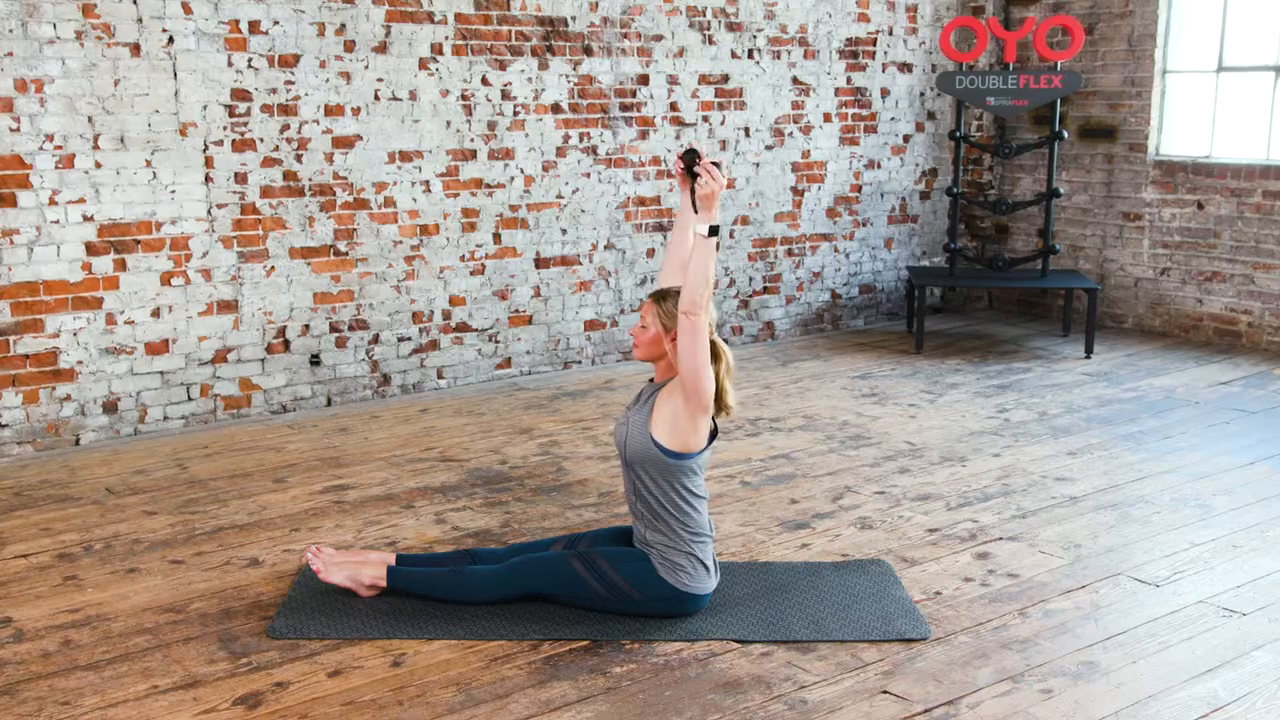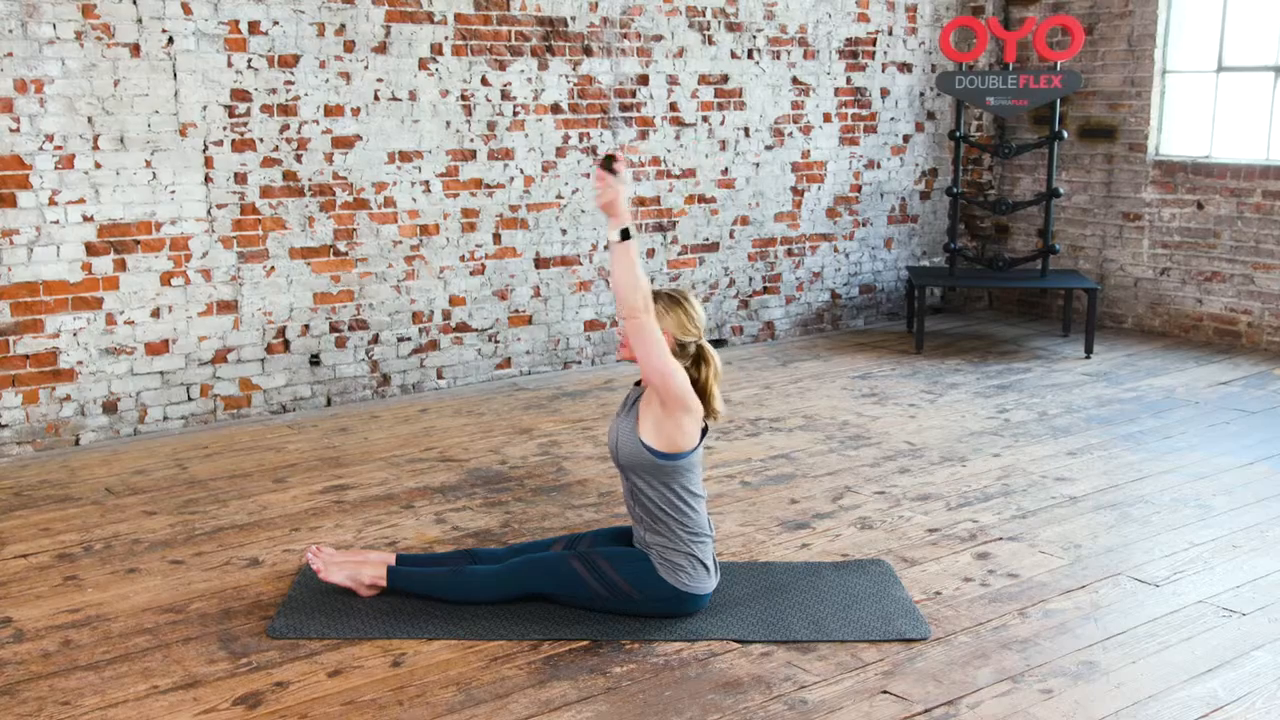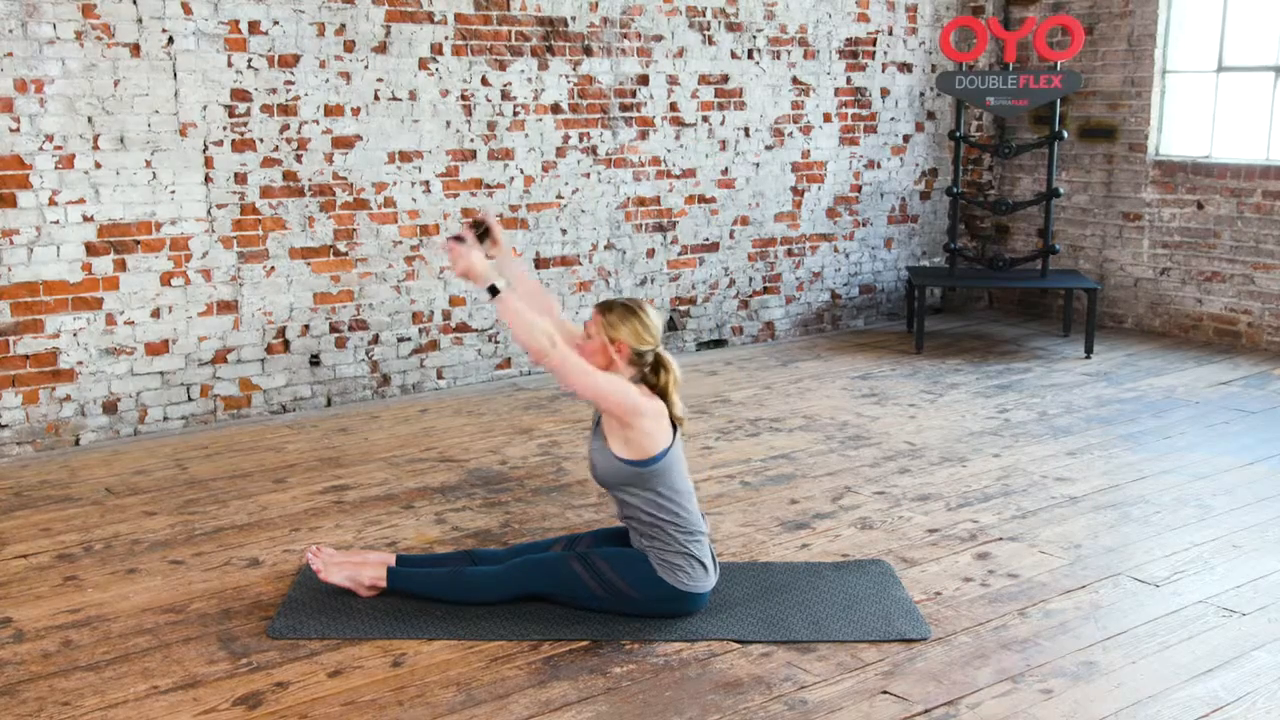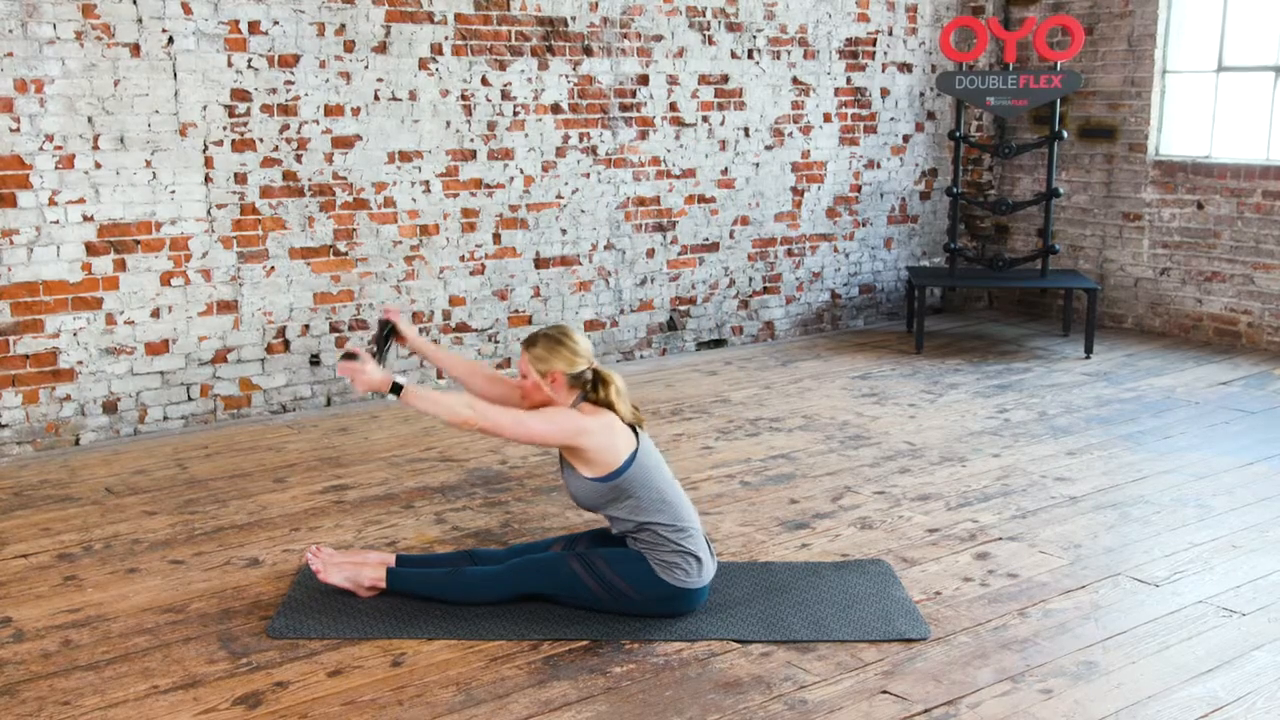
dt=0.4s
person 1, frame 1
left shoulder: (689, 401)
right shoulder: (665, 384)
left elbow: (692, 311)
right elbow: (671, 288)
left wrist: (708, 220)
right wrist: (686, 208)
left hip: (673, 579)
right hip: (654, 547)
left knee: (528, 575)
right knee: (518, 554)
left ankle: (379, 577)
right ankle: (383, 560)
person 1, frame 2
left shoulder: (676, 400)
right shoulder: (654, 387)
left elbow: (637, 314)
right elbow: (639, 308)
left wrist: (621, 225)
right wrist: (617, 219)
left hip: (674, 579)
right hip: (652, 547)
left knee: (526, 577)
right knee: (515, 555)
left ankle: (378, 577)
right ankle: (384, 561)
person 1, frame 3
left shoulder: (633, 405)
right shoulder: (623, 386)
left elbow: (547, 348)
right elbow: (551, 322)
left wrist: (487, 282)
right wrist: (504, 258)
left hip: (674, 580)
right hip: (653, 550)
left knee: (524, 577)
right knee: (511, 557)
left ankle: (378, 578)
right ankle: (385, 563)
person 1, frame 4
left shoulder: (582, 425)
right shoulder: (576, 402)
left elbow: (475, 416)
right elbow: (488, 384)
left wrist: (388, 383)
right wrist: (416, 341)
left hip: (671, 579)
right hip: (655, 551)
left knee: (523, 577)
right knee: (510, 558)
left ankle: (377, 577)
right ankle: (384, 562)
